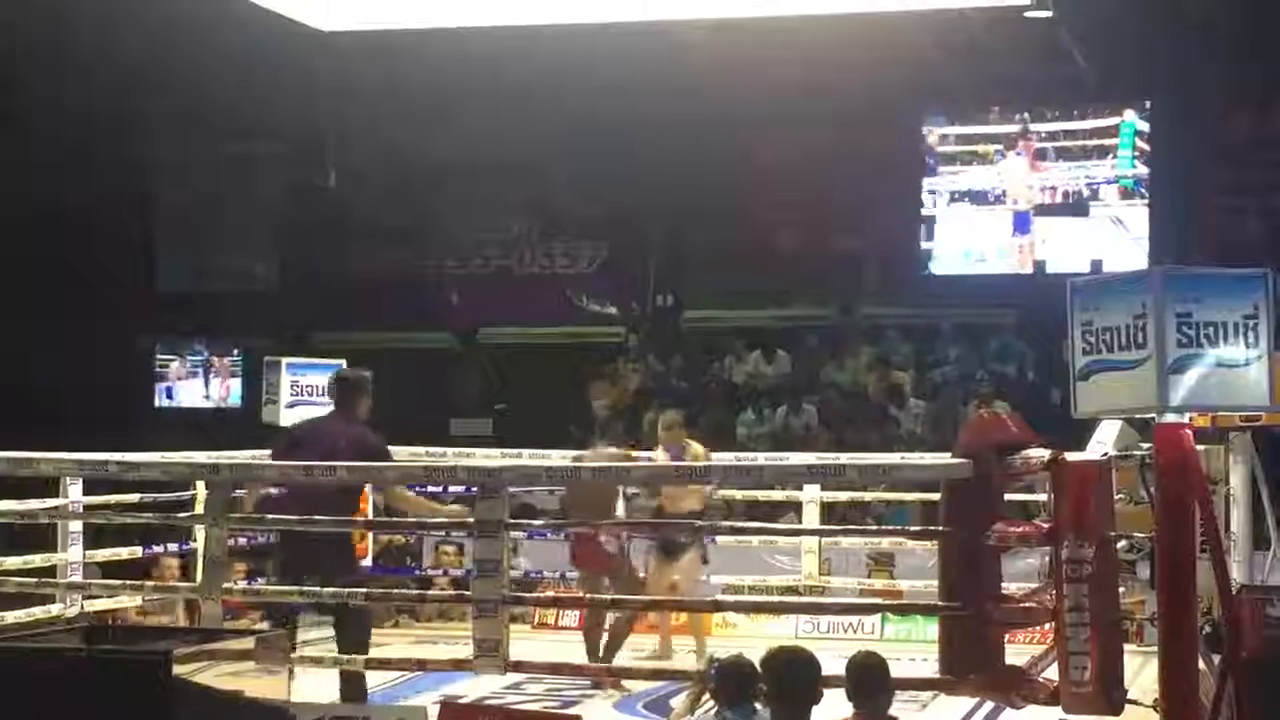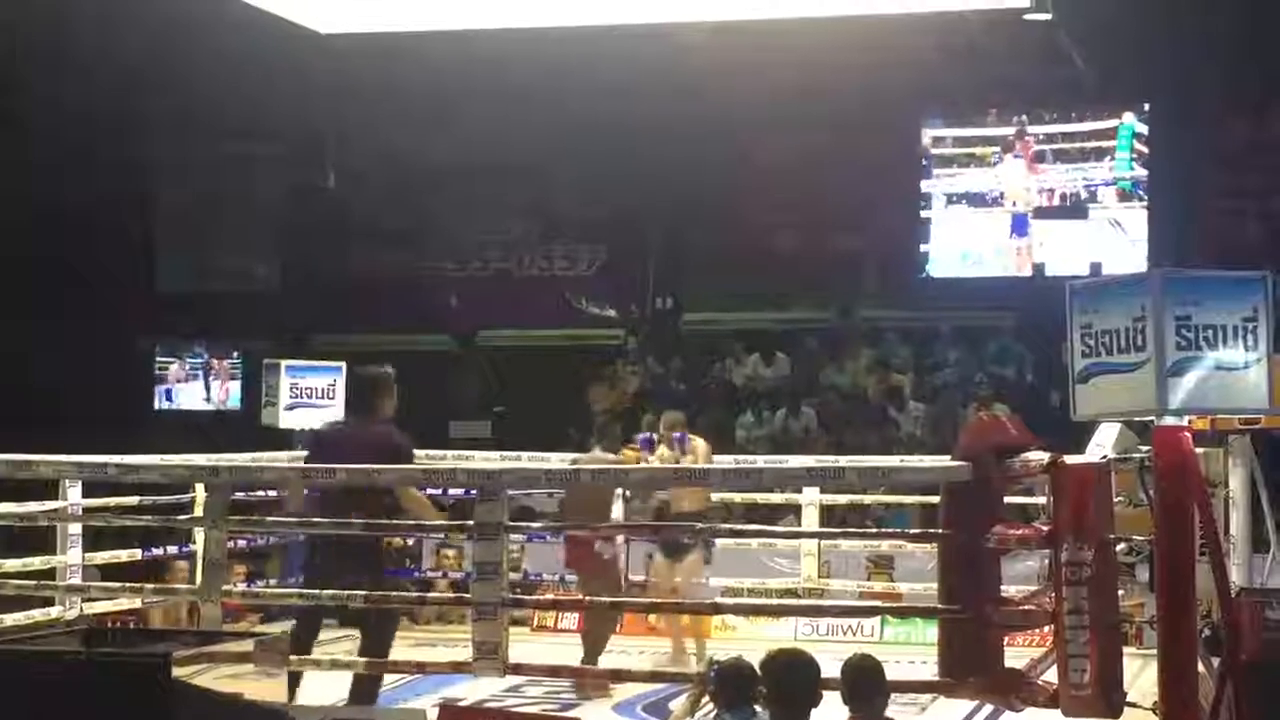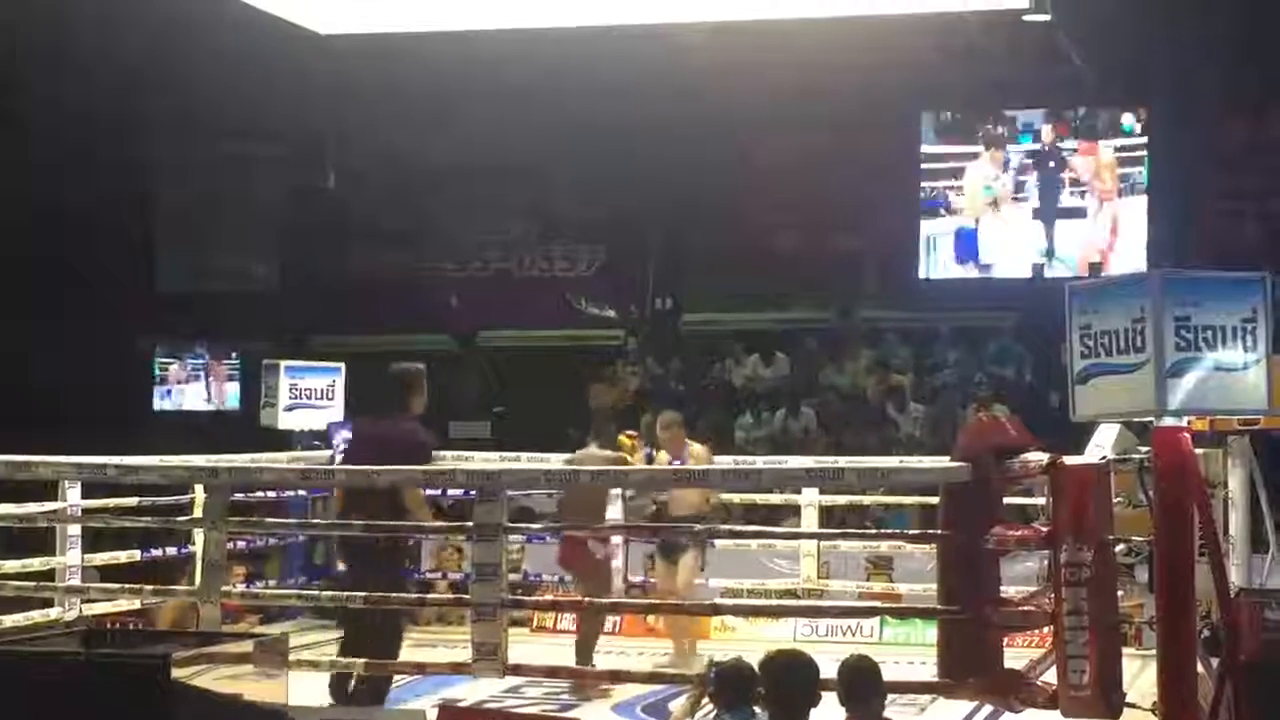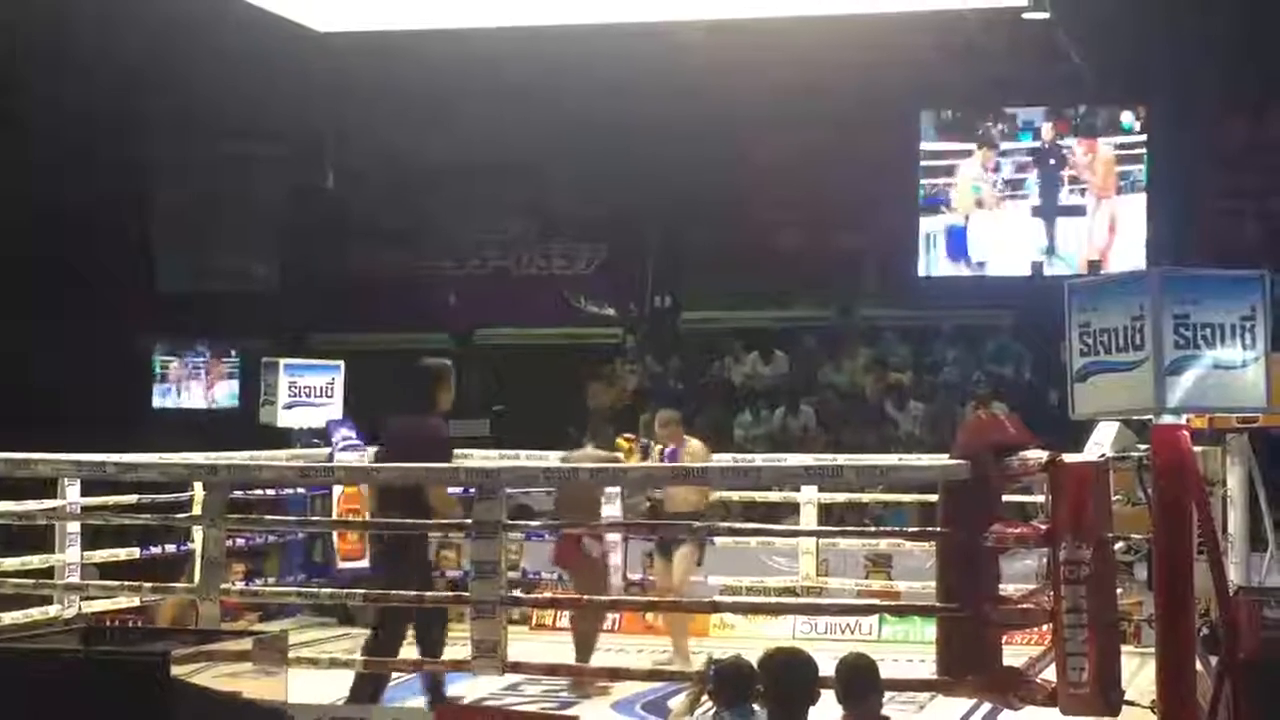
dt=0.2s
person 1, frame 1
left shoulder: (301, 430)
right shoulder: (367, 441)
right elbow: (395, 496)
right wrist: (446, 511)
left hip: (291, 528)
right hip: (331, 536)
left knee: (284, 616)
right knee: (353, 619)
right ankle: (353, 697)
person 1, frame 2
left shoulder: (329, 433)
right shoulder: (392, 440)
left elbow: (301, 483)
right elbow: (407, 497)
right wrist: (444, 523)
left hip: (325, 536)
right hip: (364, 540)
left knee: (308, 618)
right knee: (379, 623)
left ankle: (286, 690)
right ankle: (361, 700)
person 1, frame 3
left shoulder: (363, 429)
right shoulder: (416, 437)
left elbow: (341, 483)
right elbow: (410, 496)
left wrist: (347, 522)
left hip: (354, 533)
right hip: (386, 539)
left knee: (360, 618)
right knee: (386, 624)
left ankle: (341, 688)
right ankle: (365, 700)
person 1, frame 4
left shoulder: (396, 426)
right shoulder: (436, 433)
left elbow: (374, 482)
right elbow: (435, 494)
left wrist: (377, 523)
left hip: (389, 532)
right hip: (409, 536)
left knee: (429, 615)
right knee: (392, 623)
left ankle: (437, 695)
right ankle: (360, 700)
person 2, frame 1
left shoulder: (579, 459)
right shoulder: (621, 458)
left elbow: (565, 504)
left hip: (580, 539)
right hip: (604, 539)
left knee: (595, 605)
left ankle: (594, 667)
right ankle: (605, 665)
person 2, frame 2
left shoulder: (576, 462)
right shoulder: (617, 462)
left elbow: (564, 506)
left hip: (575, 542)
right hip: (598, 543)
left knee: (594, 610)
right knee: (608, 613)
left ankle: (590, 671)
right ankle: (586, 676)
person 2, frame 3
left shoulder: (572, 460)
right shoulder: (614, 459)
left elbow: (561, 506)
left hip: (570, 541)
right hip: (591, 542)
left knee: (589, 609)
right knee: (594, 612)
left ankle: (584, 670)
person 2, frame 4
left shoulder: (568, 459)
right shoulder: (609, 460)
left elbow: (558, 502)
left hip: (566, 538)
right hip: (586, 539)
left knee: (583, 606)
right knee: (595, 609)
right ankle: (581, 678)
person 3, frame 1
left shoulder: (698, 452)
right shoulder: (660, 452)
left elbow: (707, 490)
left hip: (692, 523)
right hip: (667, 522)
left knee: (686, 591)
right knee: (654, 588)
left ankle: (701, 652)
right ankle: (665, 645)
person 3, frame 2
left shoulder: (699, 446)
right shoulder: (662, 449)
left wrist: (685, 457)
right wrist: (645, 456)
left hip: (695, 522)
right hip: (670, 521)
left knee: (688, 592)
right knee: (661, 590)
left ankle: (701, 654)
right ankle: (678, 651)
person 3, frame 3
left shoulder: (699, 453)
right shoulder: (662, 455)
left elbow: (713, 493)
left hip: (693, 525)
right hip: (668, 525)
left knee: (683, 591)
right knee: (664, 593)
left ankle: (690, 653)
right ankle: (679, 653)
person 3, frame 4
left shoulder: (697, 449)
right shoulder: (659, 451)
left elbow: (709, 487)
left hip: (690, 523)
right hip: (667, 523)
left knee: (678, 587)
right knee: (663, 592)
left ankle: (683, 655)
right ankle: (678, 652)
